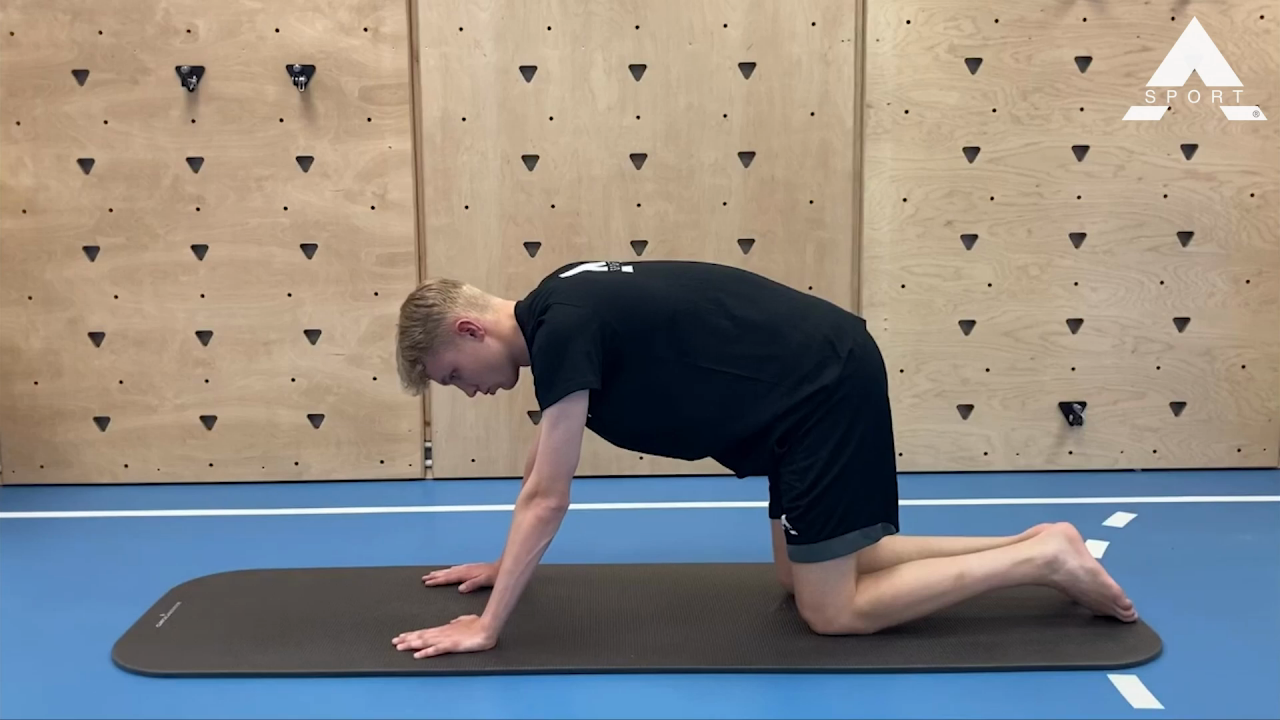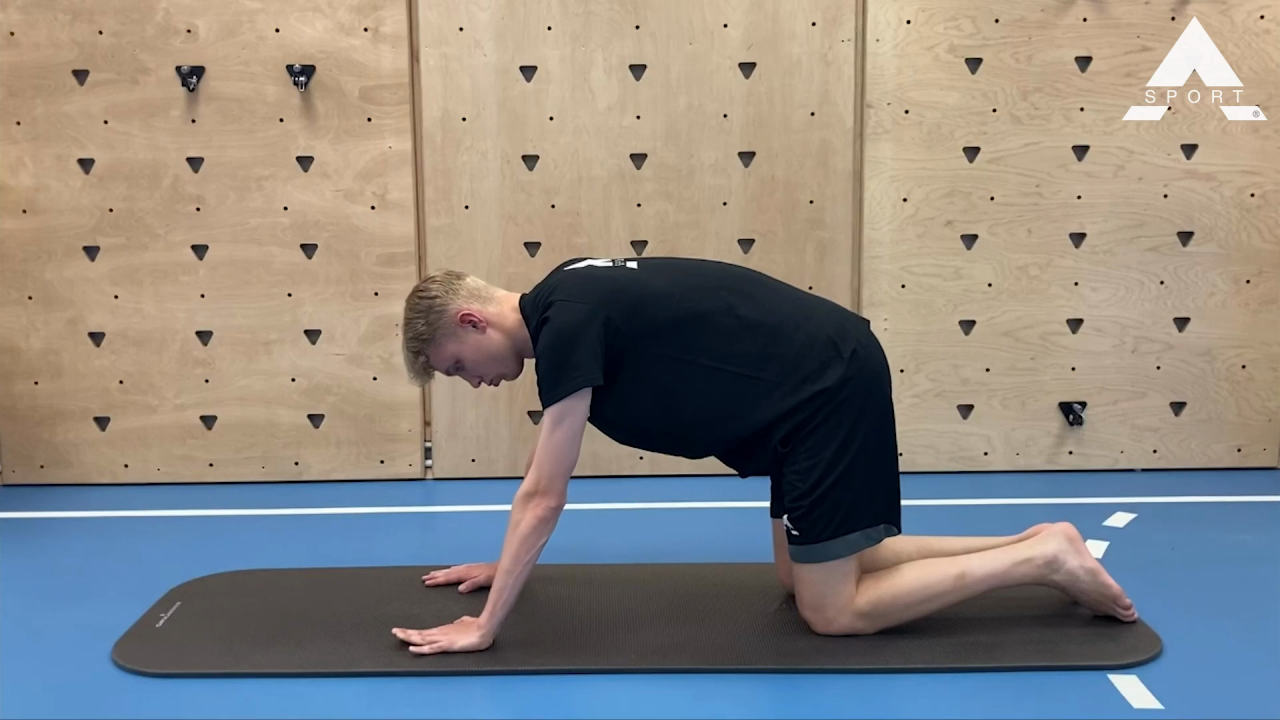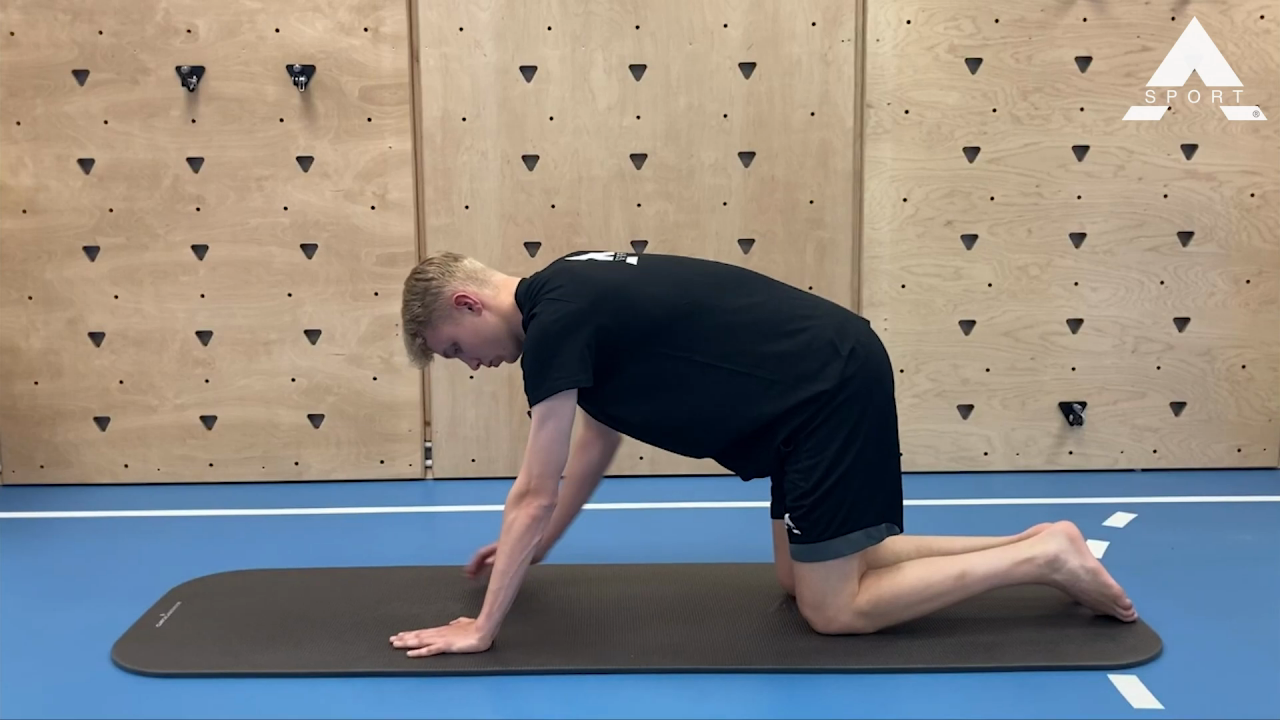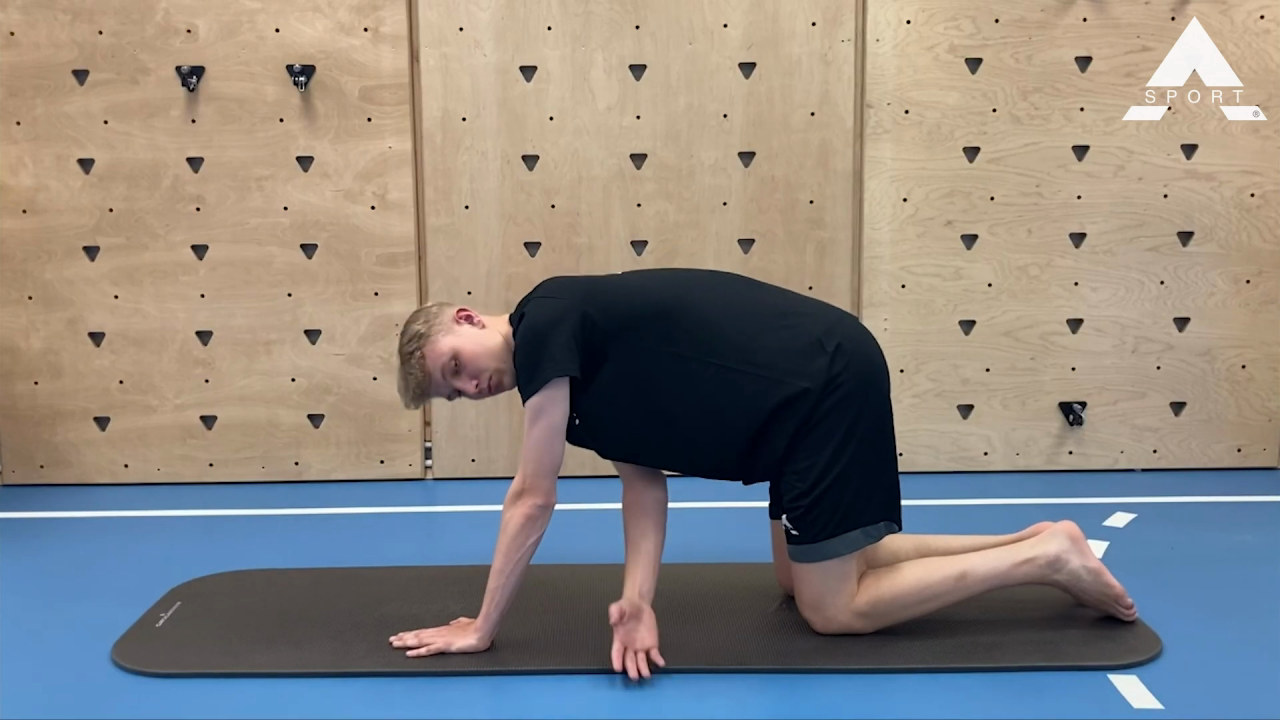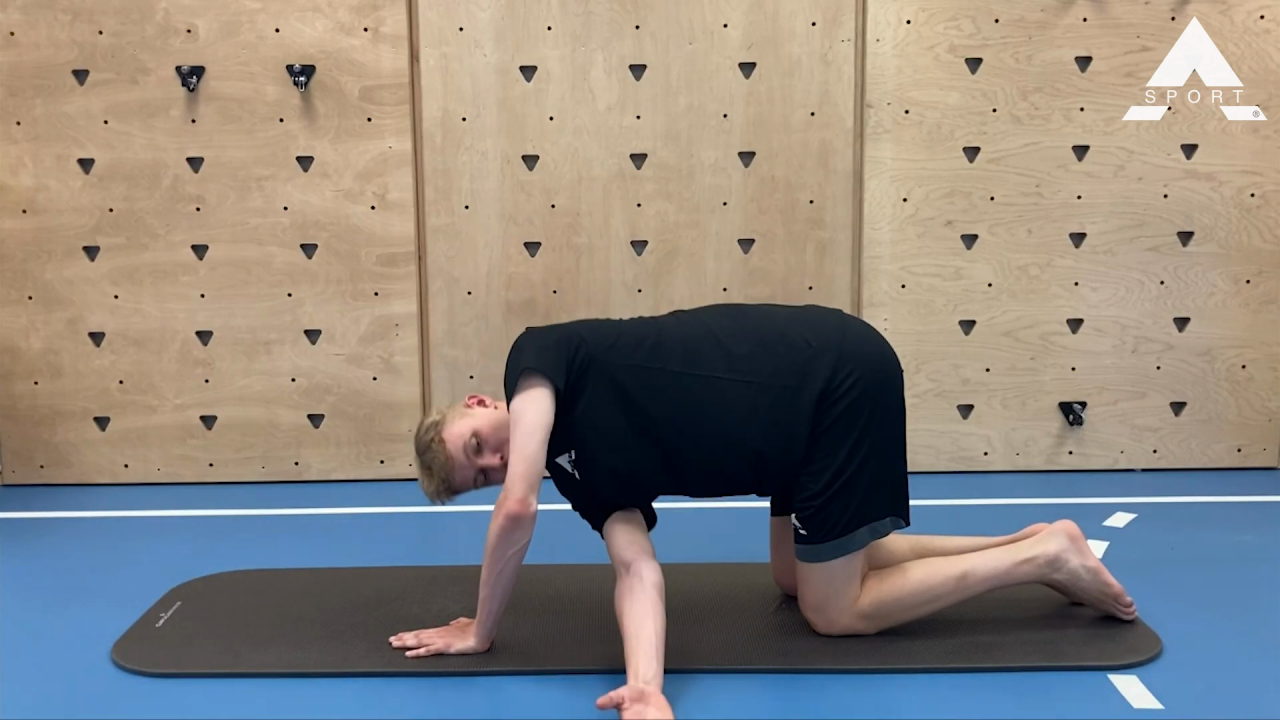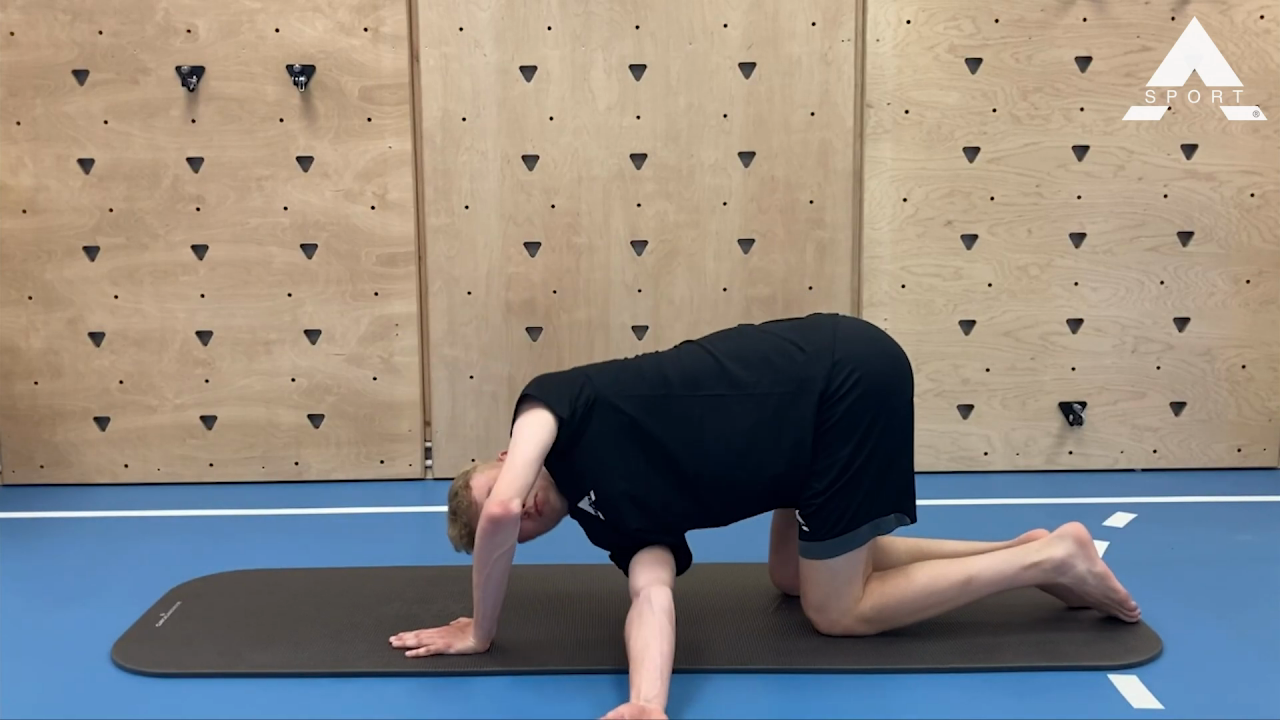
dt=0.4s
person 1, frame 1
left shoulder: (561, 330)
right shoulder: (561, 312)
left elbow: (546, 499)
right elbow: (541, 470)
left wrist: (487, 626)
right wrist: (503, 564)
left hip: (826, 387)
right hip: (822, 376)
left knee: (832, 607)
right knee: (804, 570)
left ankle: (1046, 560)
right ankle: (1032, 542)
person 1, frame 2
left shoulder: (567, 326)
right shoulder: (566, 308)
left elbow: (544, 496)
right elbow: (544, 475)
left wrist: (483, 627)
right wrist: (505, 563)
left hip: (829, 387)
right hip: (824, 376)
left knee: (832, 610)
right knee: (803, 572)
left ankle: (1046, 561)
right ankle: (1033, 543)
person 1, frame 3
left shoulder: (555, 322)
right shoulder: (572, 299)
left elbow: (534, 494)
right elbow: (602, 434)
left wrist: (481, 630)
right wrist: (532, 545)
left hip: (831, 388)
right hip: (827, 375)
left knee: (833, 608)
right knee: (802, 574)
left ankle: (1046, 559)
right ankle: (1032, 542)
person 1, frame 4
left shoulder: (544, 323)
right shoulder: (575, 391)
left elbow: (532, 500)
right elbow: (644, 486)
left wrist: (480, 629)
right wrist: (637, 603)
left hip: (829, 385)
right hip: (820, 382)
left knee: (832, 609)
right knee: (801, 574)
left ankle: (1046, 557)
right ankle: (1031, 541)
person 1, frame 5
left shoulder: (535, 359)
right shoulder: (586, 471)
left elbow: (518, 510)
right elbow: (638, 567)
left wrist: (479, 632)
left hip: (842, 378)
right hip: (829, 380)
left knee: (834, 611)
right knee: (799, 575)
left ankle: (1045, 558)
right ankle: (1026, 544)
person 1, frame 6
left shoulder: (549, 404)
right shoulder: (618, 515)
left elbow: (500, 511)
right elbow: (653, 595)
left wrist: (480, 632)
left hip: (849, 379)
right hip: (838, 380)
left knee: (839, 610)
right knee: (797, 576)
left ankle: (1052, 558)
right ankle: (1018, 551)
